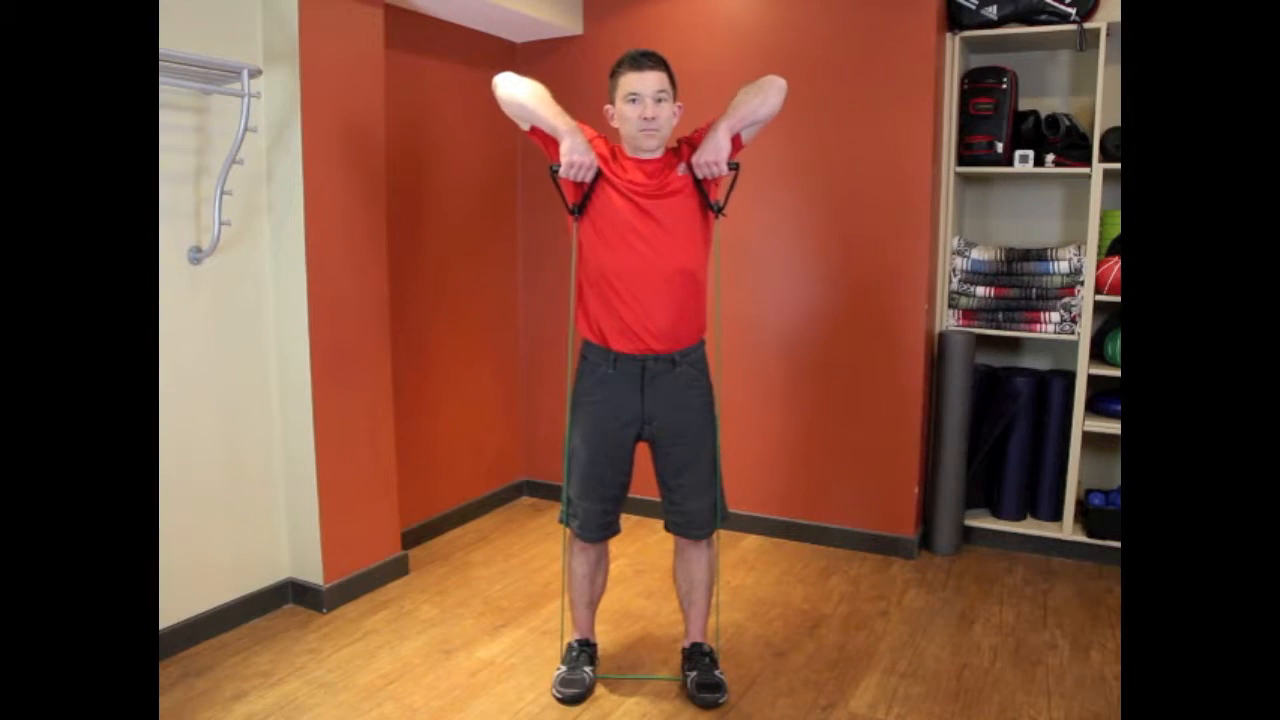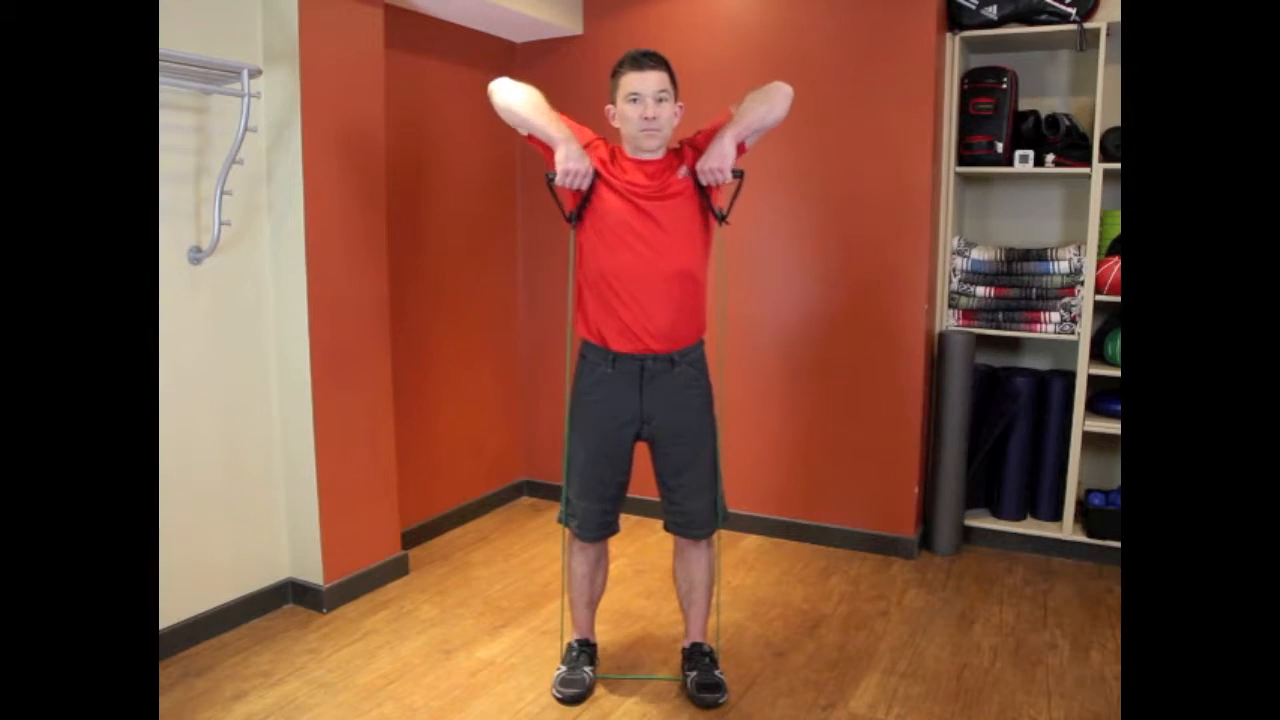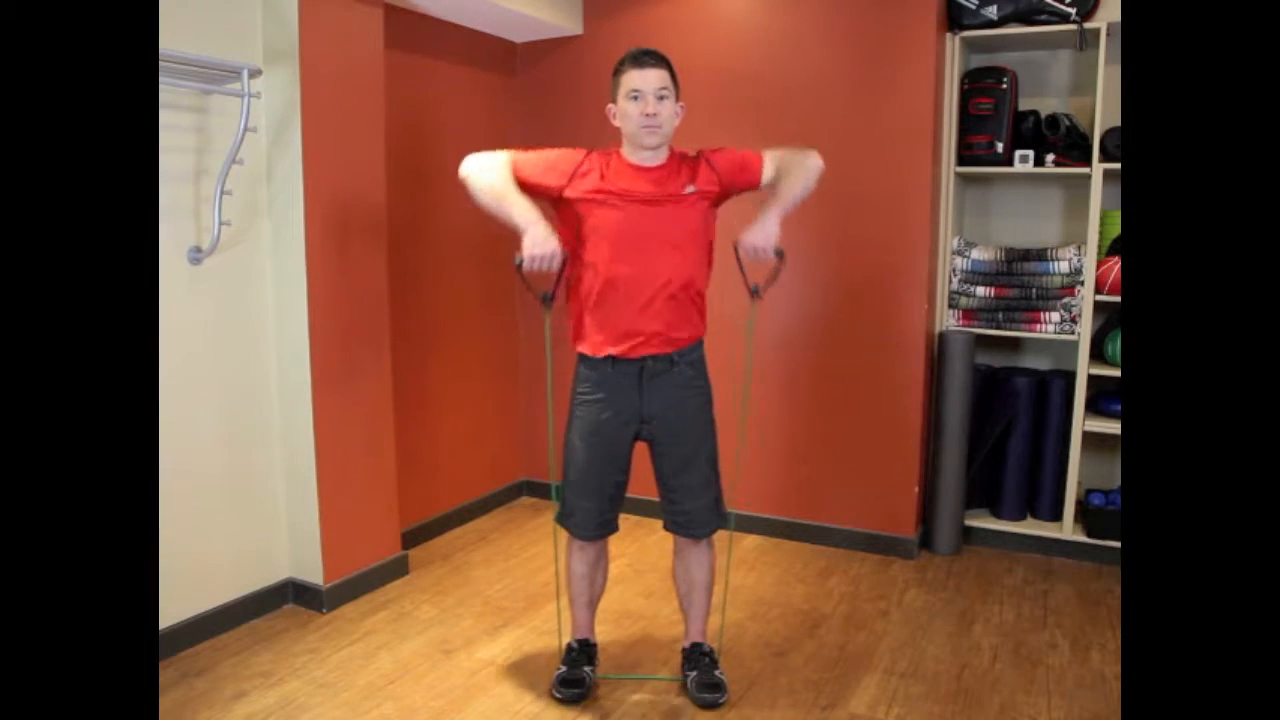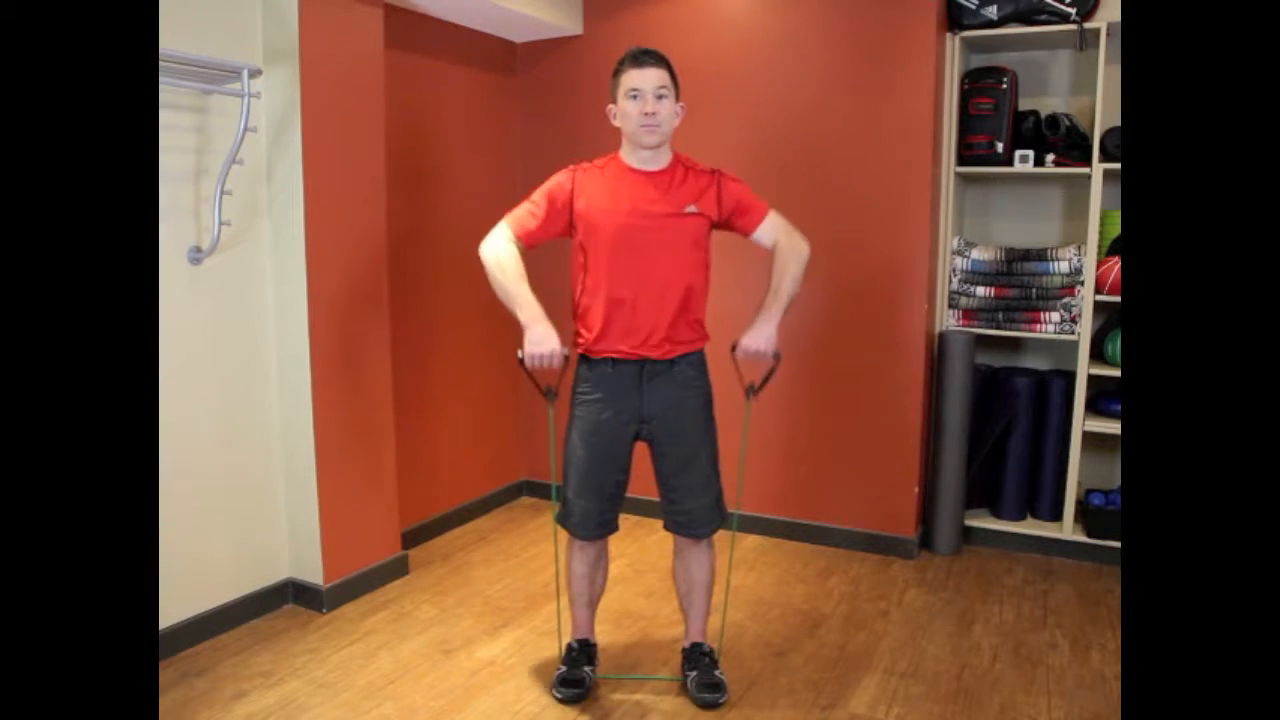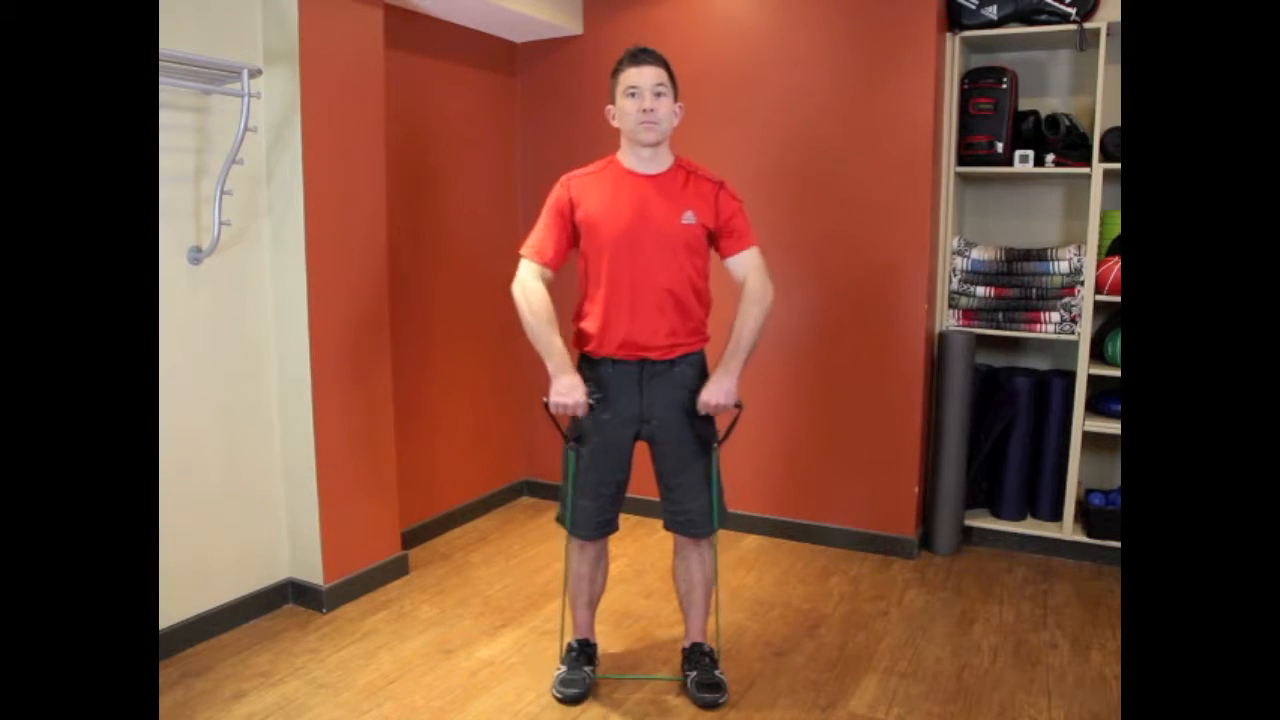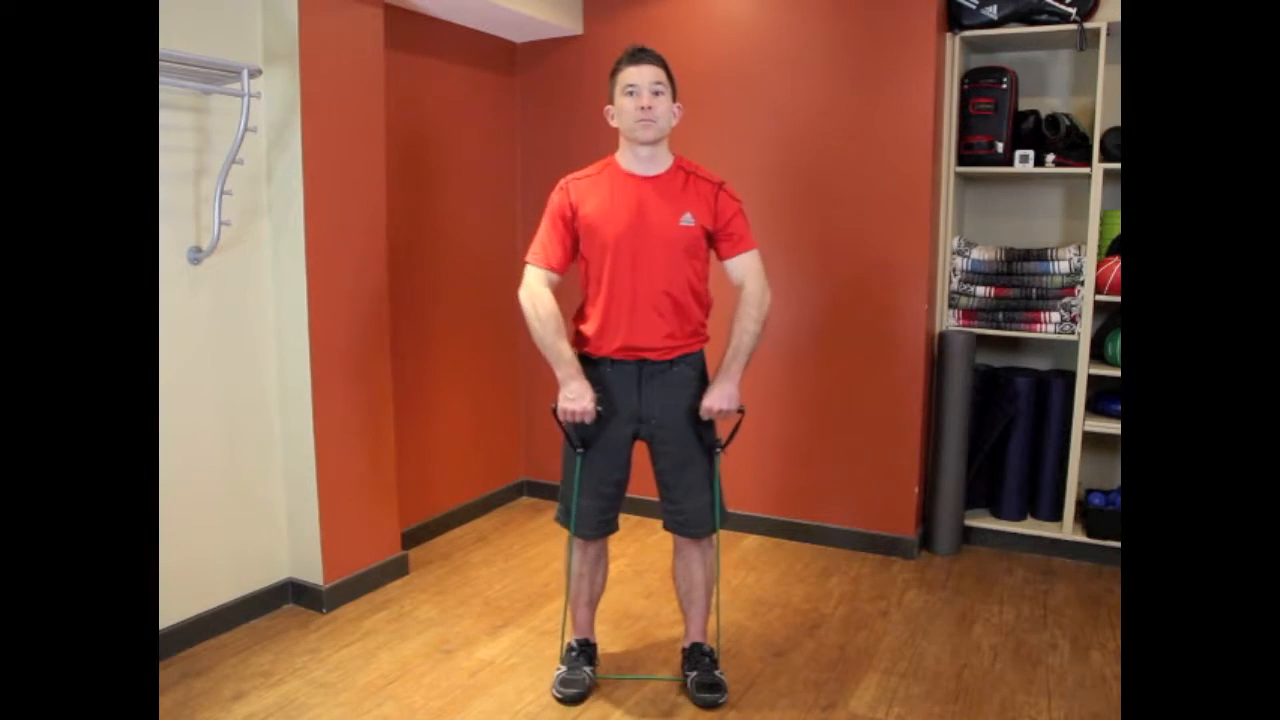
dt=0.3s
person 1, frame 1
left shoulder: (699, 160)
right shoulder: (588, 161)
left elbow: (772, 89)
right elbow: (508, 86)
left wrist: (720, 133)
right wrist: (568, 135)
left hip: (682, 371)
right hip: (605, 371)
left knee: (696, 522)
right knee: (589, 522)
left ankle: (697, 649)
right ankle: (582, 646)
person 1, frame 2
left shoulder: (697, 161)
right shoulder: (589, 161)
left elbow: (778, 95)
right elbow: (504, 91)
left wrist: (726, 138)
right wrist: (563, 141)
left hip: (681, 371)
right hip: (604, 371)
left knee: (695, 523)
right knee: (587, 522)
left ankle: (697, 649)
right ankle: (581, 646)
person 1, frame 3
left shoulder: (707, 172)
right shoulder: (579, 171)
left elbow: (805, 164)
right elbow: (479, 169)
left wrist: (771, 217)
right wrist: (530, 221)
left hip: (680, 373)
right hip: (602, 374)
left knee: (695, 522)
right knee: (586, 522)
left ankle: (697, 650)
right ankle: (581, 646)
person 1, frame 4
left shoulder: (711, 187)
right shoulder: (577, 185)
left elbow: (792, 242)
right elbow: (496, 245)
left wrist: (770, 318)
right wrist: (532, 322)
left hip: (681, 376)
right hip: (601, 377)
left knee: (695, 523)
right knee: (586, 523)
left ankle: (697, 650)
right ankle: (581, 646)
person 1, frame 5
left shoulder: (711, 193)
right shoulder: (576, 190)
left elbow: (755, 286)
right elbow: (529, 283)
left wrist: (728, 372)
right wrist: (562, 371)
left hip: (682, 376)
right hip: (599, 377)
left knee: (695, 524)
right knee: (587, 523)
left ankle: (697, 650)
right ankle: (581, 647)
person 1, frame 6
left shoulder: (710, 194)
right shoulder: (575, 192)
left elbow: (753, 289)
right elbow: (536, 290)
left wrist: (728, 378)
right wrist: (570, 378)
left hip: (682, 378)
right hip: (601, 377)
left knee: (695, 524)
right knee: (586, 524)
left ankle: (697, 650)
right ankle: (581, 646)
